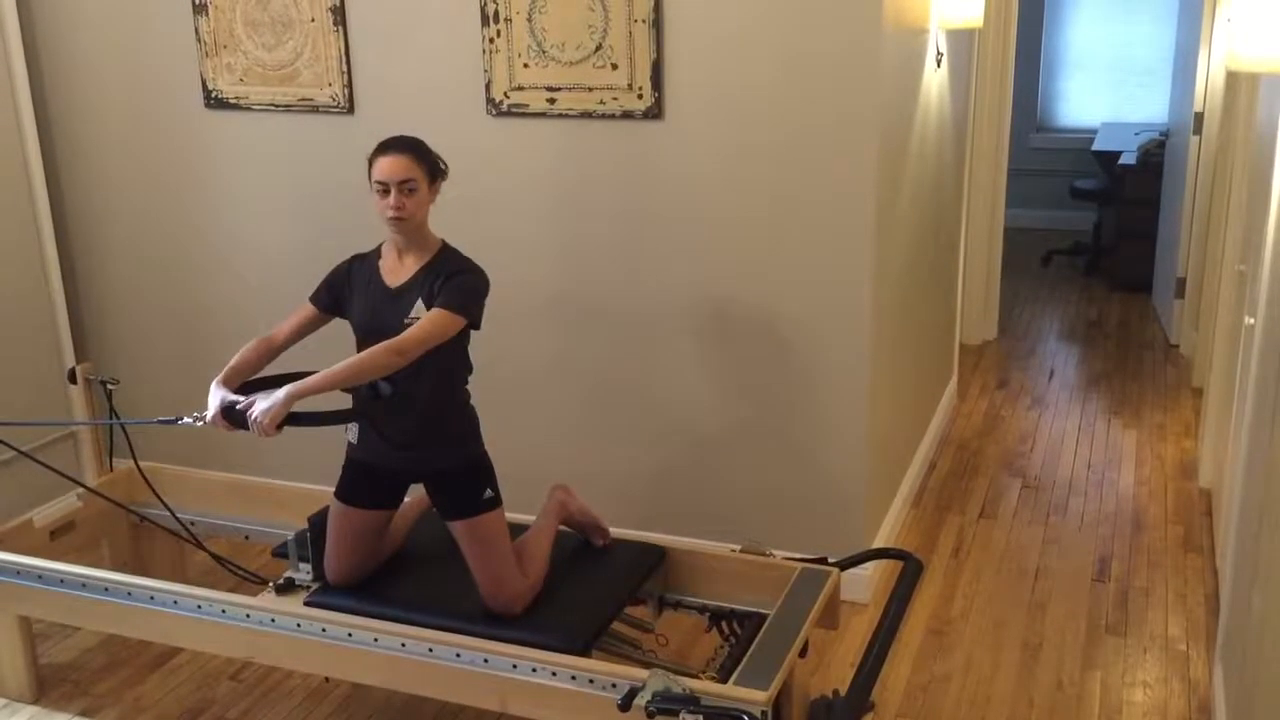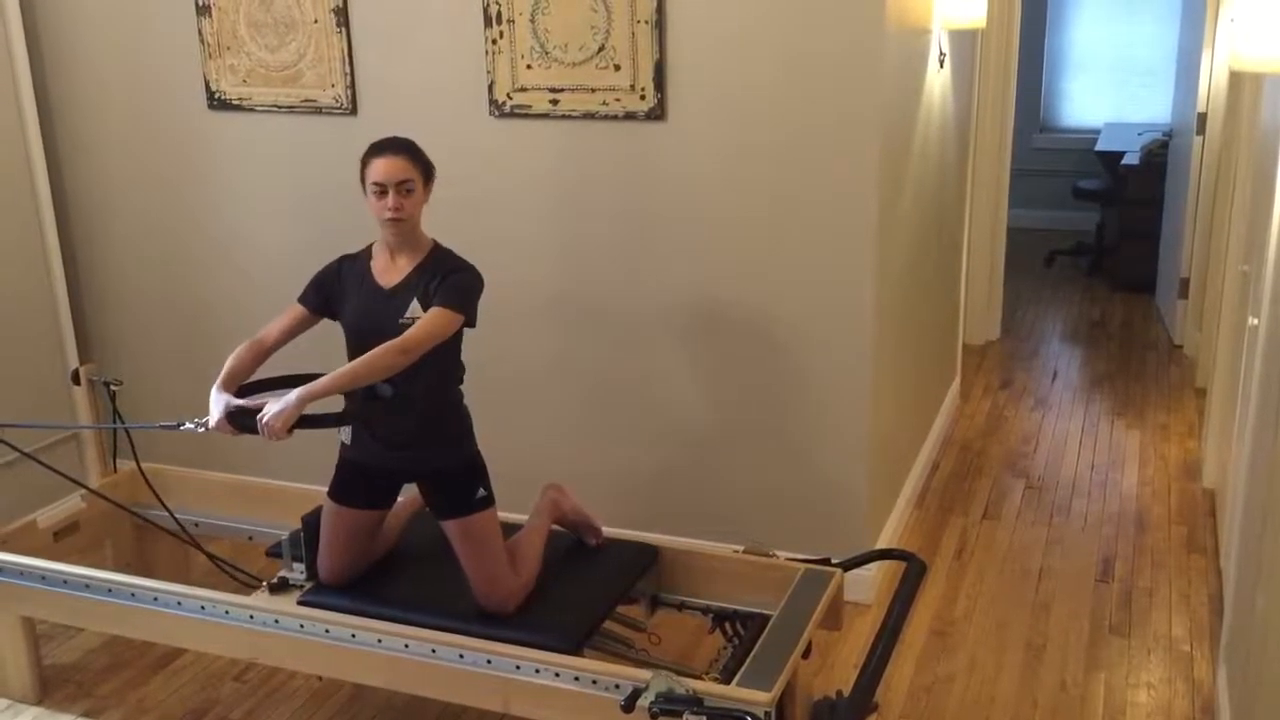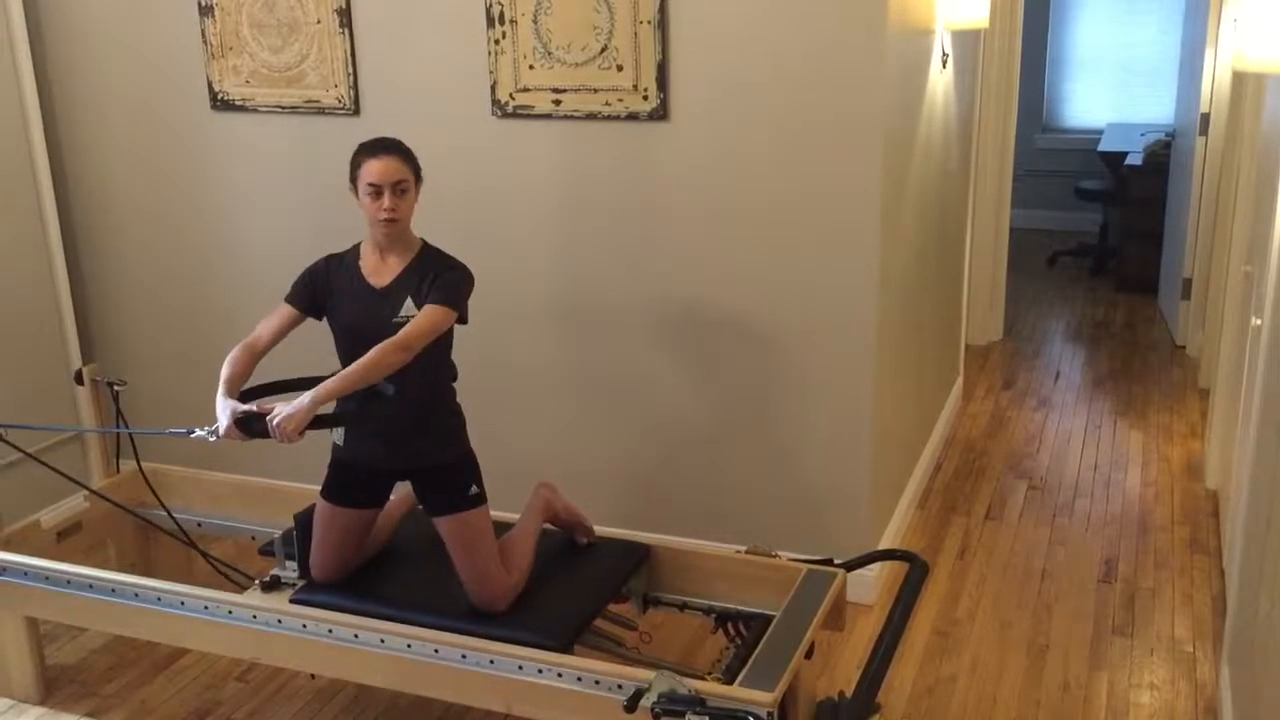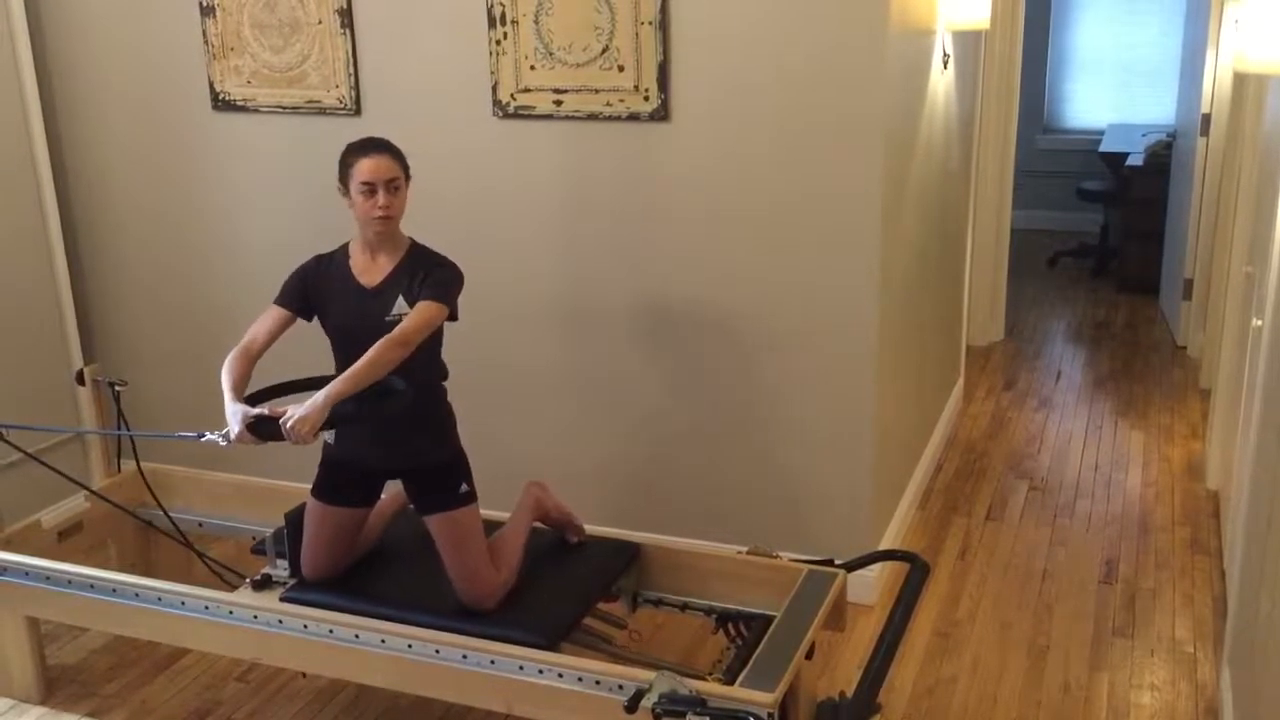
dt=0.3s
person 1, frame 1
left shoulder: (461, 277)
right shoulder: (354, 273)
left elbow: (400, 352)
right elbow: (275, 340)
left wrist: (291, 394)
right wrist: (223, 383)
left hip: (448, 450)
right hip: (374, 446)
left knee: (508, 600)
right knee: (340, 576)
left ankle: (555, 508)
right ankle: (421, 504)
person 1, frame 2
left shoulder: (455, 276)
right shoulder: (342, 274)
left elbow: (404, 351)
right elbow: (263, 342)
left wrist: (300, 398)
right wrist: (222, 391)
left hip: (442, 448)
right hip: (367, 446)
left knee: (501, 599)
right knee: (333, 575)
left ankle: (549, 507)
right ankle: (414, 501)
person 1, frame 3
left shoulder: (446, 274)
right shoulder: (328, 274)
left elbow: (403, 347)
right elbow: (253, 345)
left wrist: (309, 401)
right wrist: (225, 398)
left hip: (435, 447)
right hip: (359, 444)
left knee: (492, 596)
right knee: (325, 574)
left ankle: (540, 505)
right ankle: (407, 500)
person 1, frame 4
left shoulder: (436, 272)
right shoulder: (318, 274)
left elbow: (400, 343)
right elbow: (245, 350)
left wrist: (320, 402)
right wrist: (233, 404)
left hip: (426, 443)
right hip: (352, 442)
left knee: (482, 595)
right knee: (316, 572)
left ankle: (532, 504)
right ankle: (397, 501)
